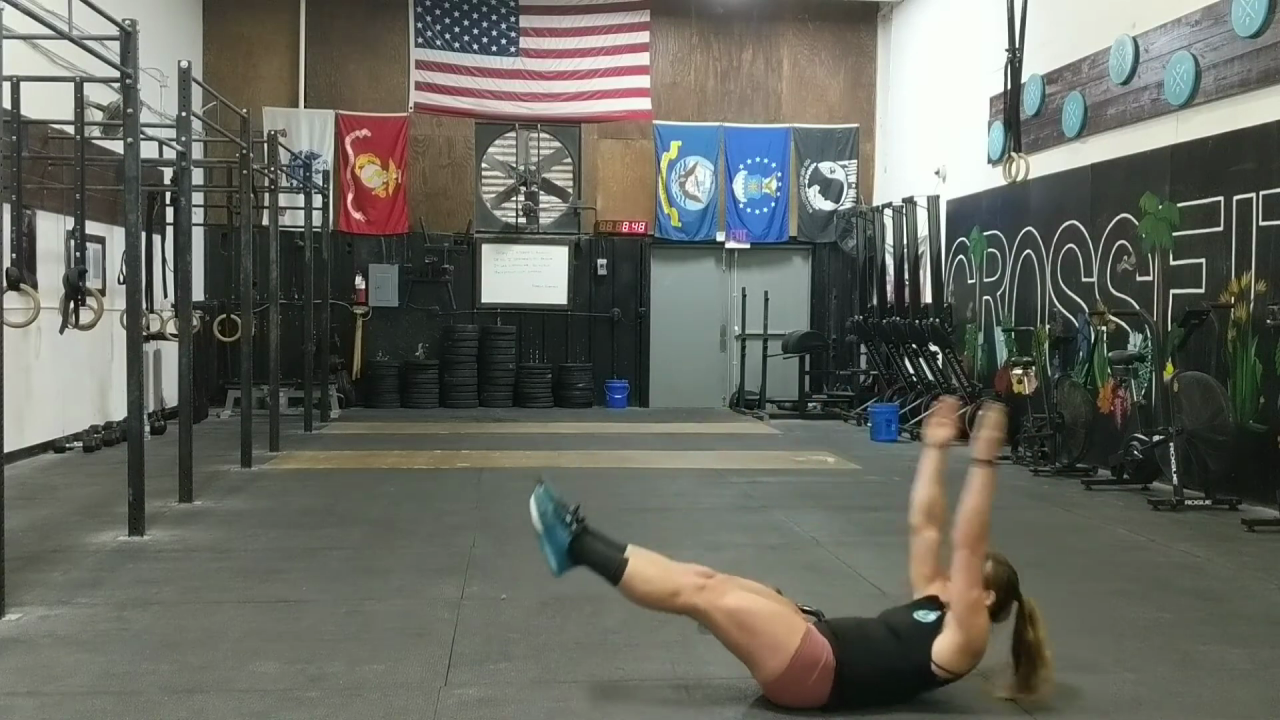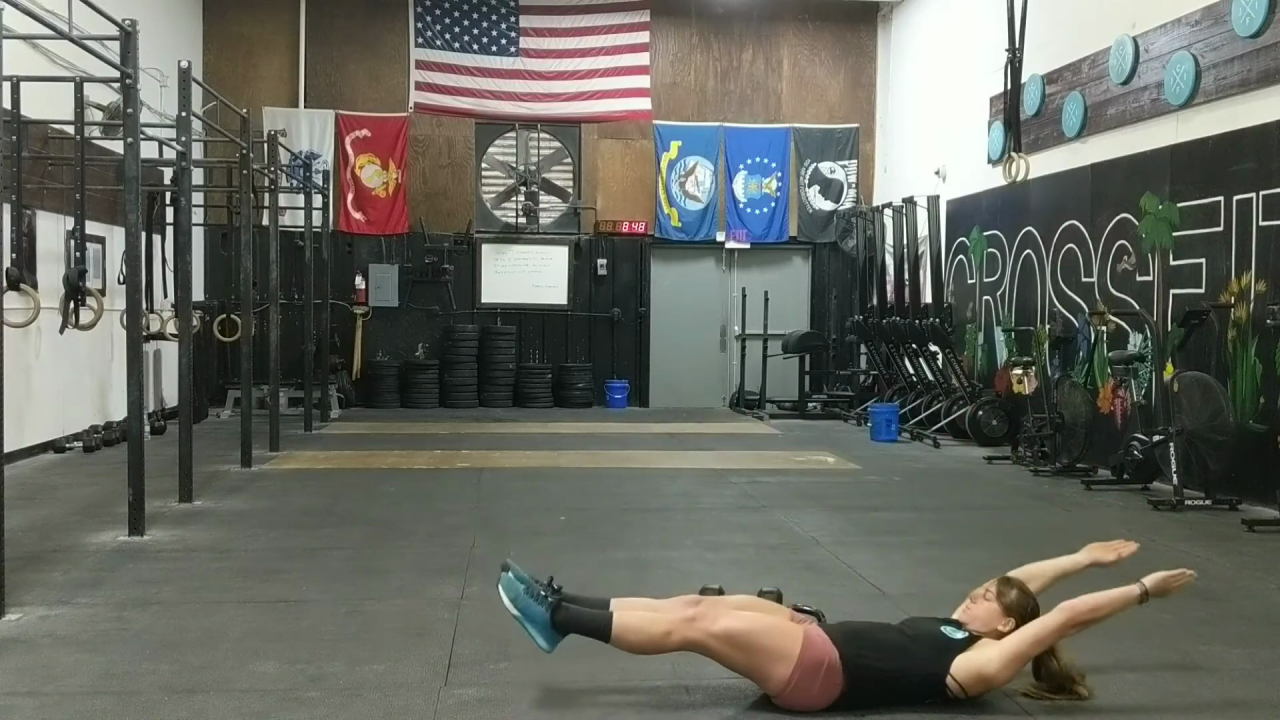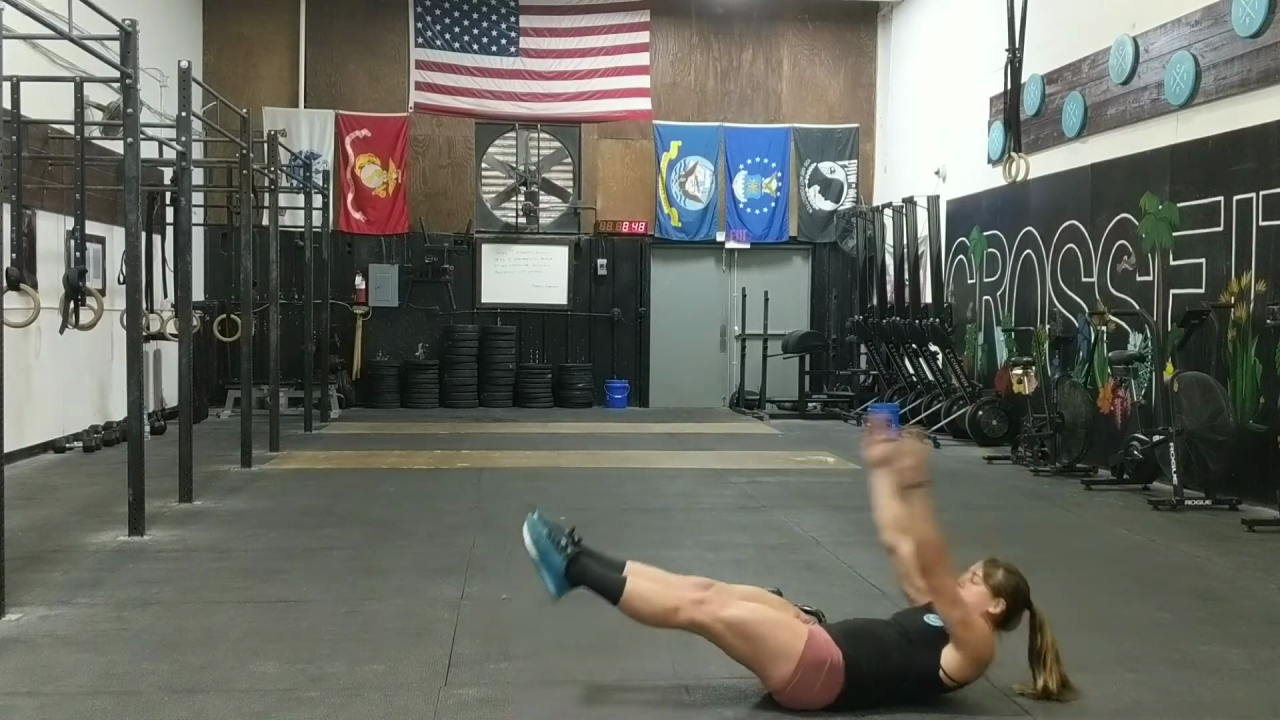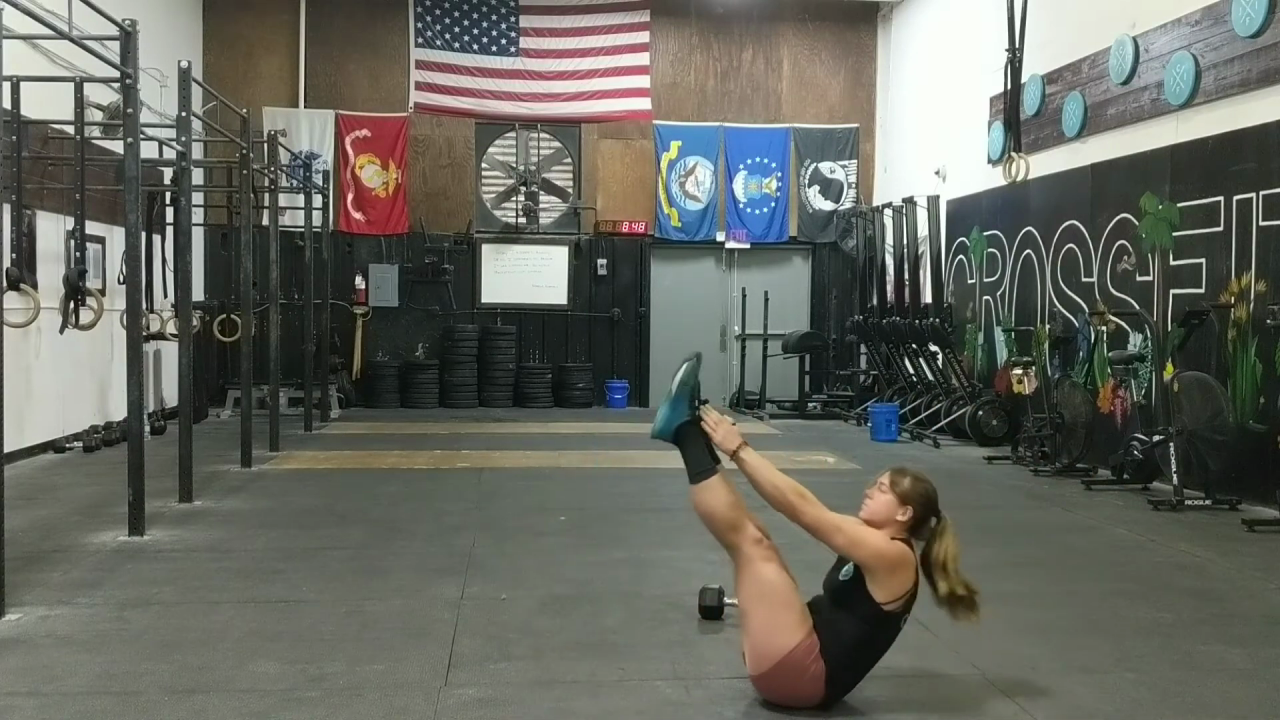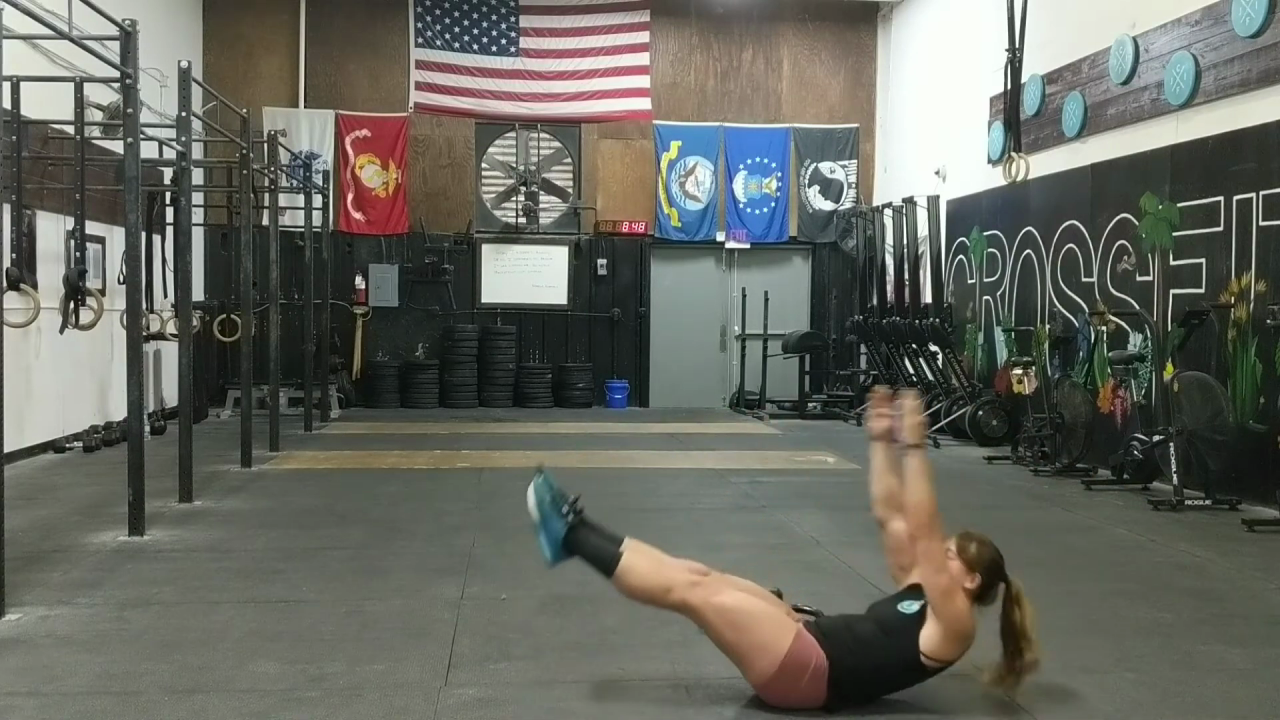
dt=0.4s
person 1, frame 1
left shoulder: (962, 641)
right shoulder: (931, 606)
left elbow: (969, 554)
right elbow: (922, 524)
left wrist: (980, 464)
right wrist: (935, 448)
left hip: (812, 672)
right hip: (808, 647)
left knee: (695, 591)
right knee: (700, 580)
left ankle: (577, 544)
right ankle: (578, 541)
person 1, frame 2
left shoulder: (985, 665)
right shoulder: (962, 635)
left elbow: (1059, 618)
right elbow: (1015, 580)
left wrist: (1142, 590)
right wrist: (1086, 558)
left hip: (821, 671)
right hip: (818, 641)
left knee: (693, 622)
right knee: (696, 606)
left ankle: (561, 618)
right ankle: (562, 608)
person 1, frame 3
left shoulder: (973, 647)
right shoulder: (939, 611)
left elbow: (928, 562)
right elbow: (900, 546)
left wrist: (915, 491)
right wrist: (882, 473)
left hip: (821, 674)
right hip: (817, 650)
left knee: (693, 606)
right knee: (699, 589)
left ankle: (575, 569)
right ankle: (577, 561)
person 1, frame 4
left shoulder: (893, 557)
right shoulder: (873, 544)
left elbow: (807, 511)
right elbow: (802, 509)
left wrist: (739, 450)
right wrist: (740, 451)
left hip: (799, 674)
right hip: (787, 664)
left knee: (751, 540)
right knee: (748, 537)
left ankle: (687, 427)
person 1, frame 5
left shoulder: (953, 625)
right shoulder: (919, 590)
left elbow: (919, 535)
right elbow: (890, 515)
left wrist: (911, 446)
right wrist: (882, 440)
left hip: (807, 673)
right hip: (804, 644)
left knee: (689, 588)
right knee: (695, 574)
left ankle: (574, 532)
right ankle: (576, 532)
